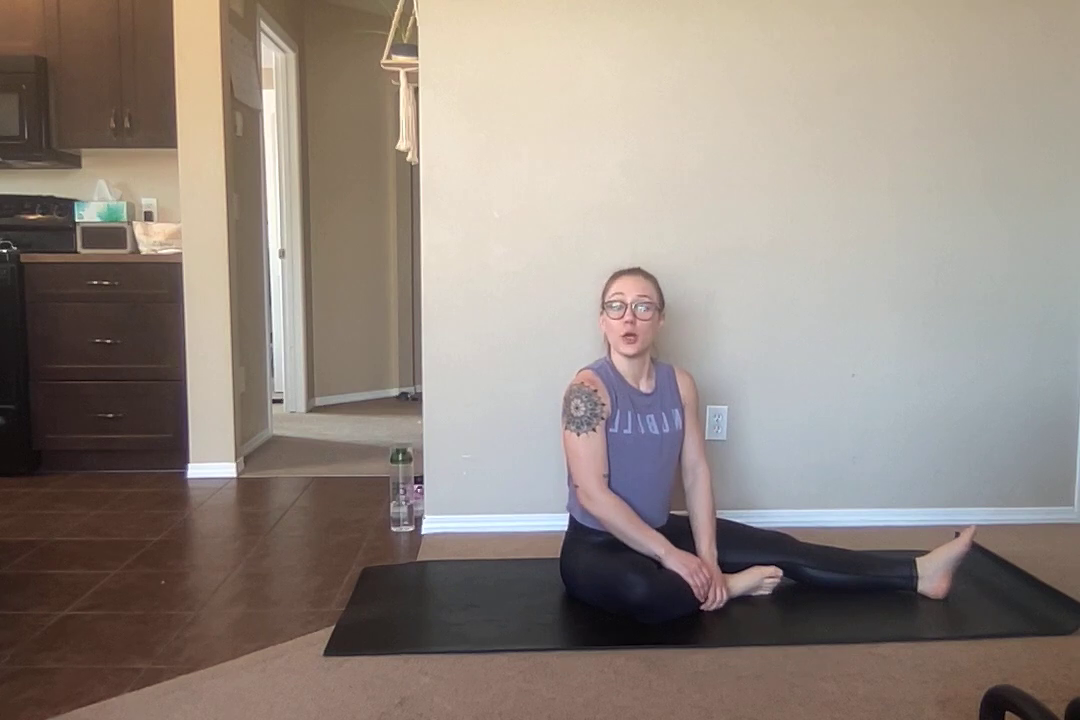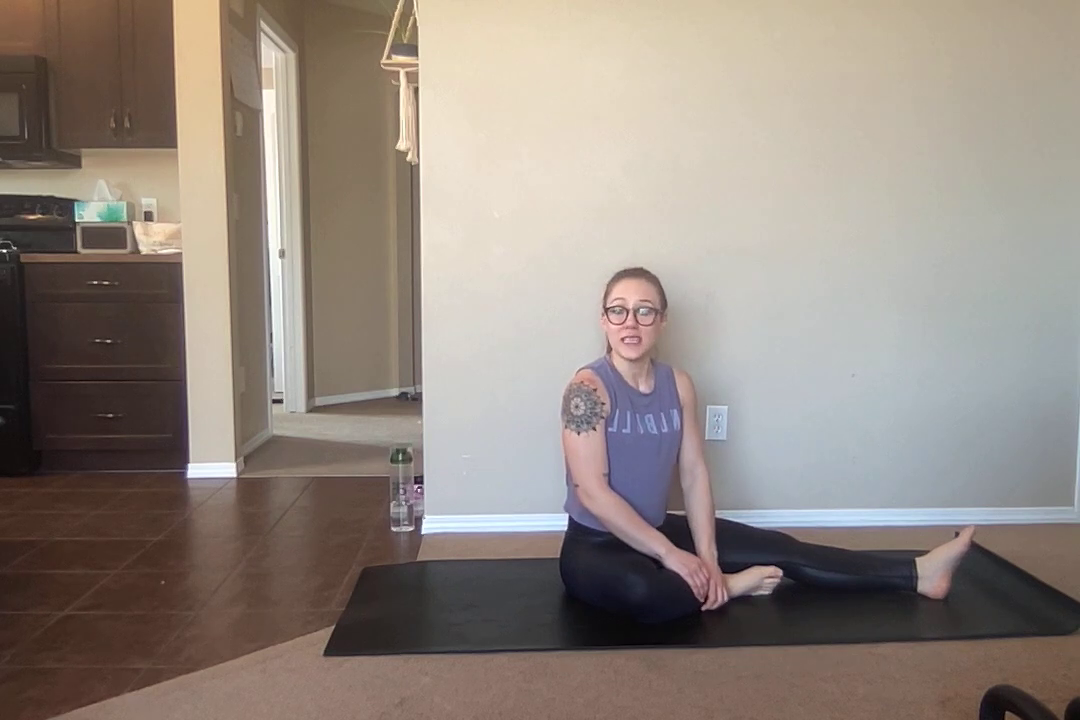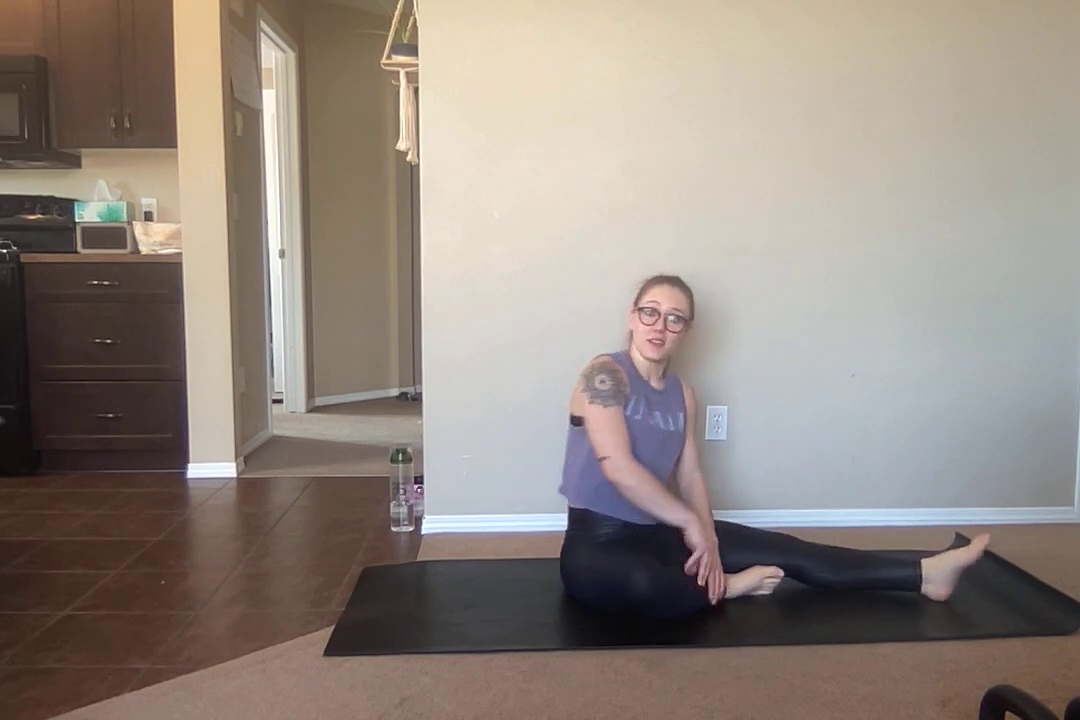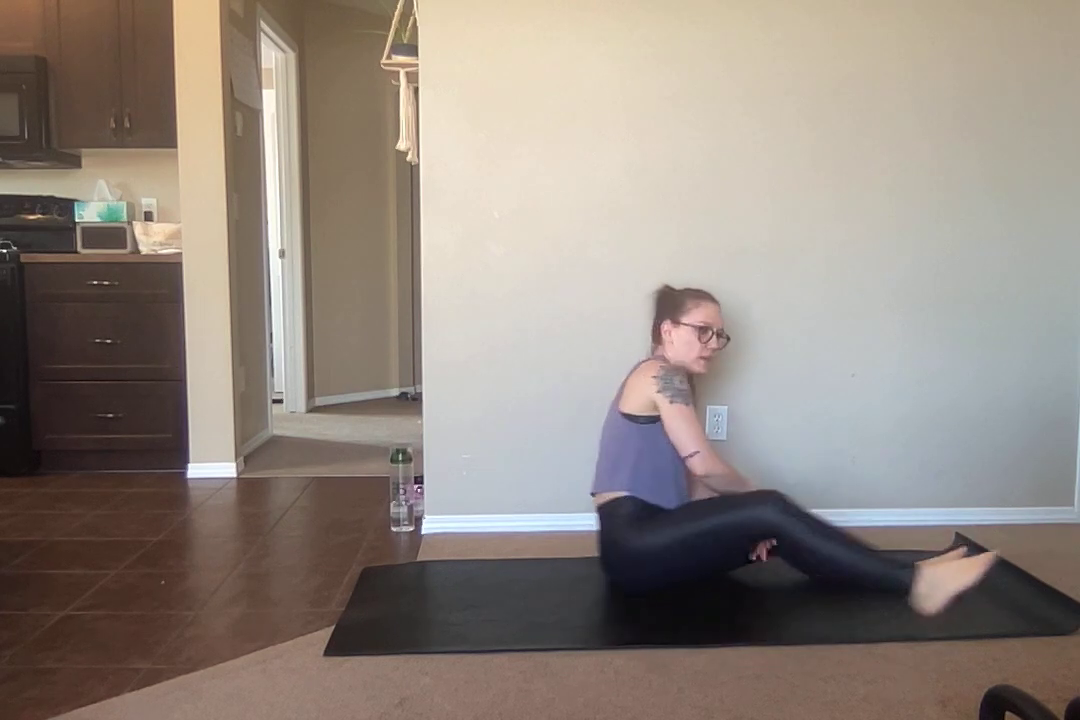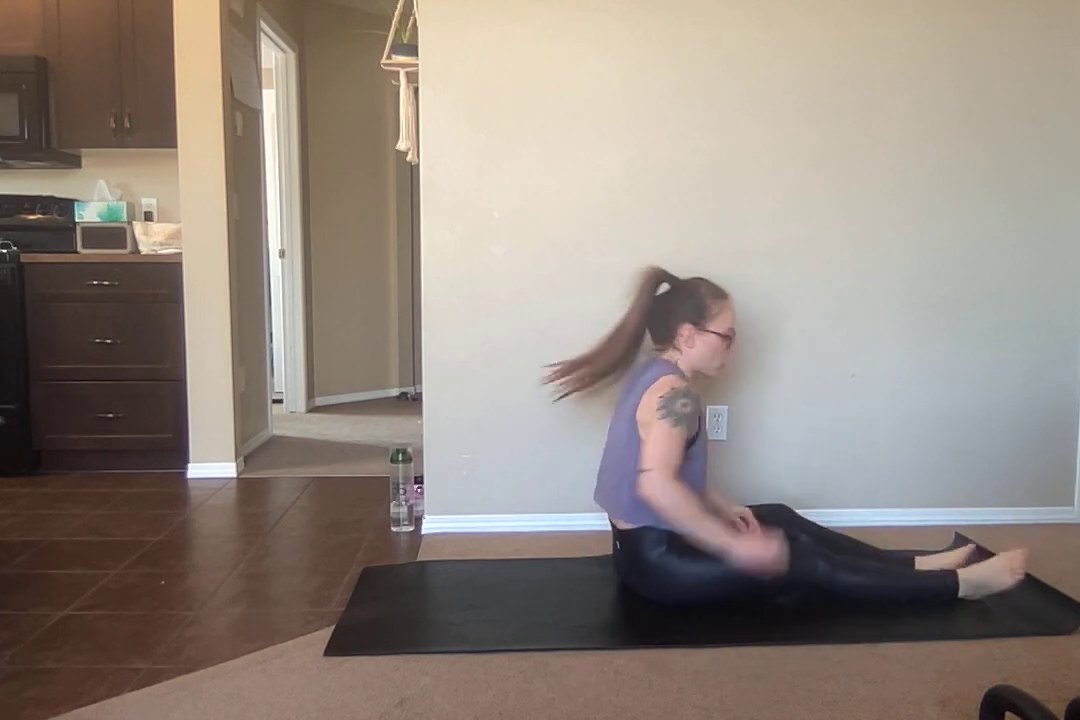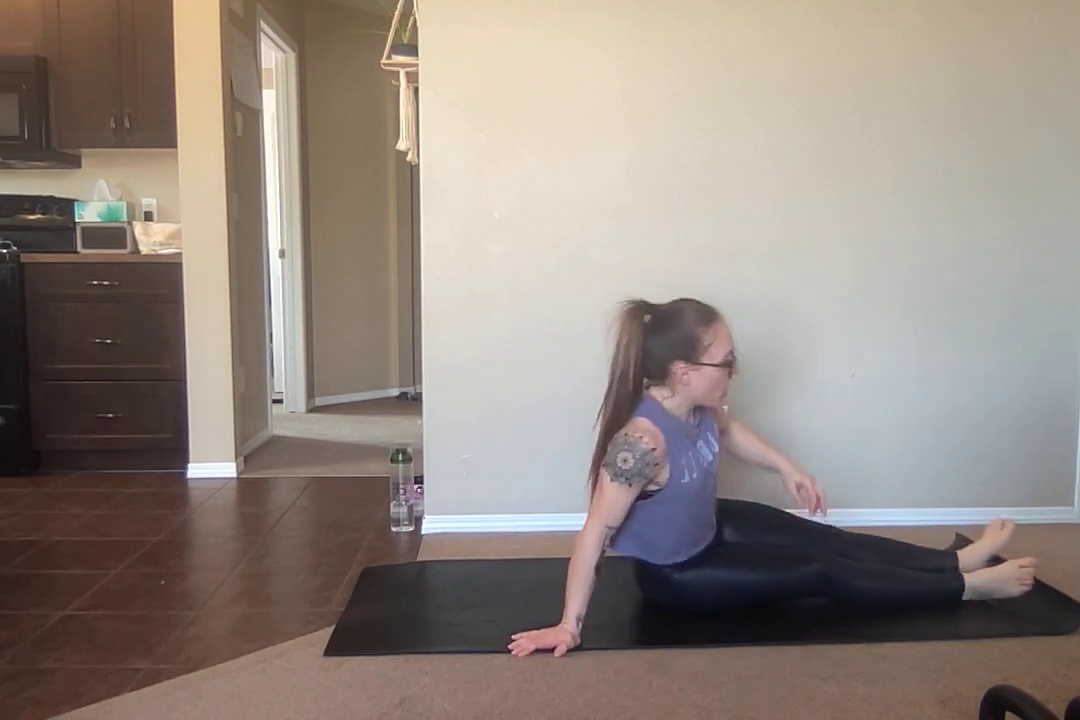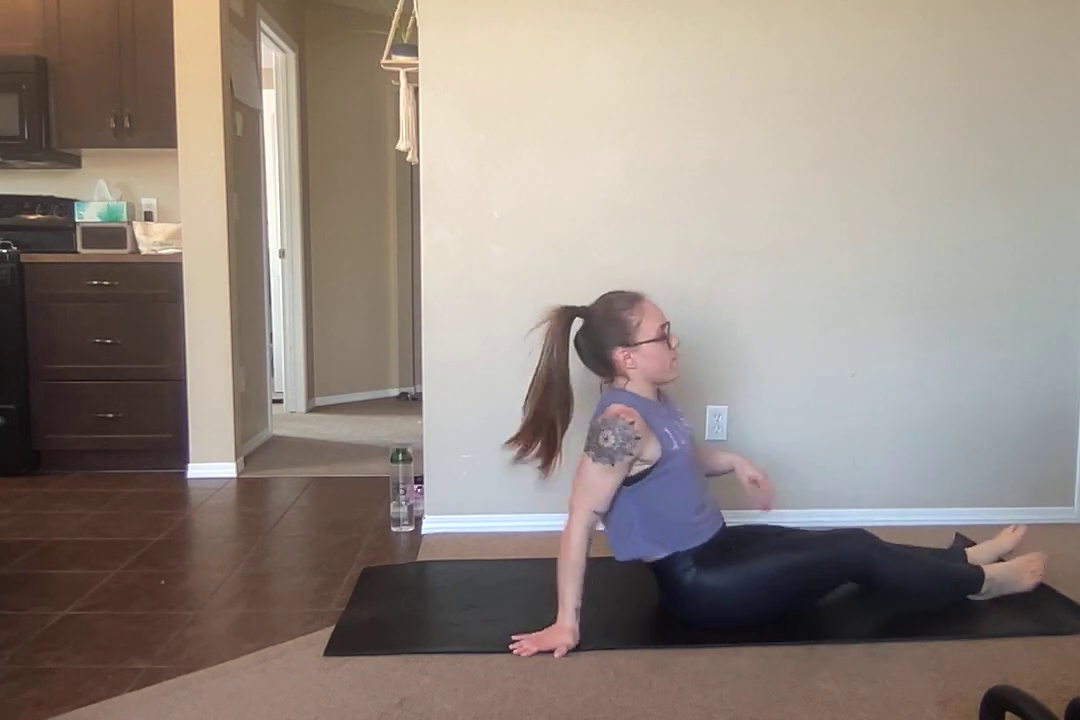
dt=0.5s
person 1, frame 1
left shoulder: (679, 384)
right shoulder: (589, 388)
left elbow: (696, 472)
right elbow: (593, 495)
left wrist: (708, 556)
right wrist: (668, 555)
left hip: (656, 531)
right hip: (596, 547)
left knee: (776, 548)
right knee: (640, 590)
left ankle: (918, 574)
right ankle: (727, 585)
person 1, frame 2
left shoulder: (678, 385)
right shoulder: (588, 388)
left elbow: (694, 473)
right elbow: (593, 493)
left wrist: (707, 557)
right wrist: (670, 554)
left hip: (654, 530)
right hip: (595, 547)
left knee: (776, 548)
right knee: (643, 590)
left ankle: (918, 573)
right ankle: (727, 585)
person 1, frame 3
left shoulder: (682, 395)
right shoulder: (604, 375)
left elbow: (689, 477)
right elbow: (618, 469)
left wrist: (702, 534)
right wrist: (693, 525)
left hip: (651, 534)
right hip: (594, 547)
left knee: (777, 548)
right knee: (643, 588)
left ankle: (923, 575)
right ankle: (722, 586)
person 1, frame 4
left shoulder: (669, 383)
right shoulder: (660, 375)
left elbow: (691, 481)
right elbow: (703, 465)
left wrist: (750, 527)
right wrist: (758, 498)
left hip: (653, 539)
right hip: (634, 547)
left knee: (773, 531)
right knee: (770, 510)
left ankle: (909, 576)
right ankle: (916, 582)
person 1, frame 5
left shoulder: (655, 378)
right shoulder: (674, 393)
right elbow: (657, 487)
left wrist: (726, 511)
right wrist: (736, 546)
left hip: (647, 544)
right hip: (658, 557)
left knee: (780, 519)
right knee: (810, 566)
left ankle: (910, 568)
right ankle: (958, 584)
person 1, frame 6
left shoulder: (694, 405)
right shoulder: (642, 440)
left elbow: (728, 430)
right elbow: (594, 535)
left wrist: (788, 467)
right wrist: (569, 625)
left hip: (708, 528)
right hip: (675, 576)
left knee: (823, 538)
right knee: (823, 573)
left ankle: (954, 561)
right ankle: (964, 588)
person 1, frame 7
left shoulder: (650, 402)
right shoulder: (621, 424)
right elbow: (578, 525)
left wrist: (732, 462)
right wrist: (565, 623)
left hip: (712, 550)
right hip: (699, 586)
left knee: (846, 549)
right knee: (854, 551)
left ankle: (961, 560)
right ankle: (980, 581)
